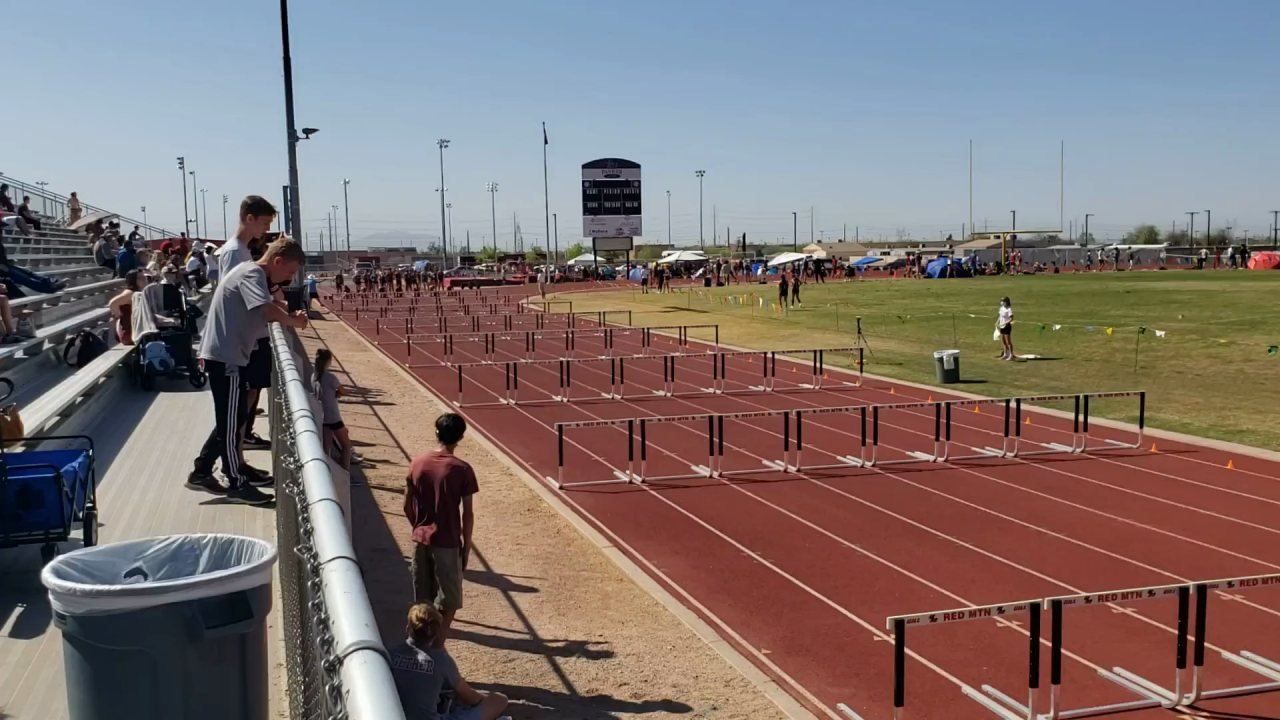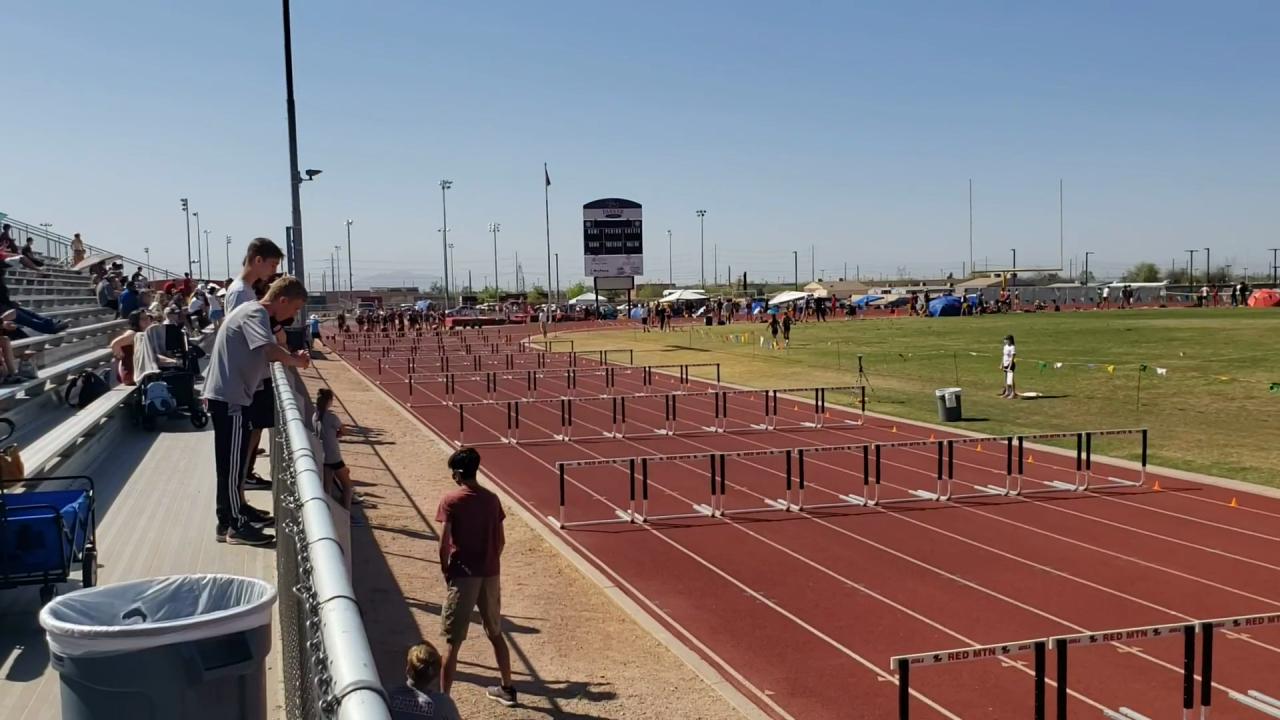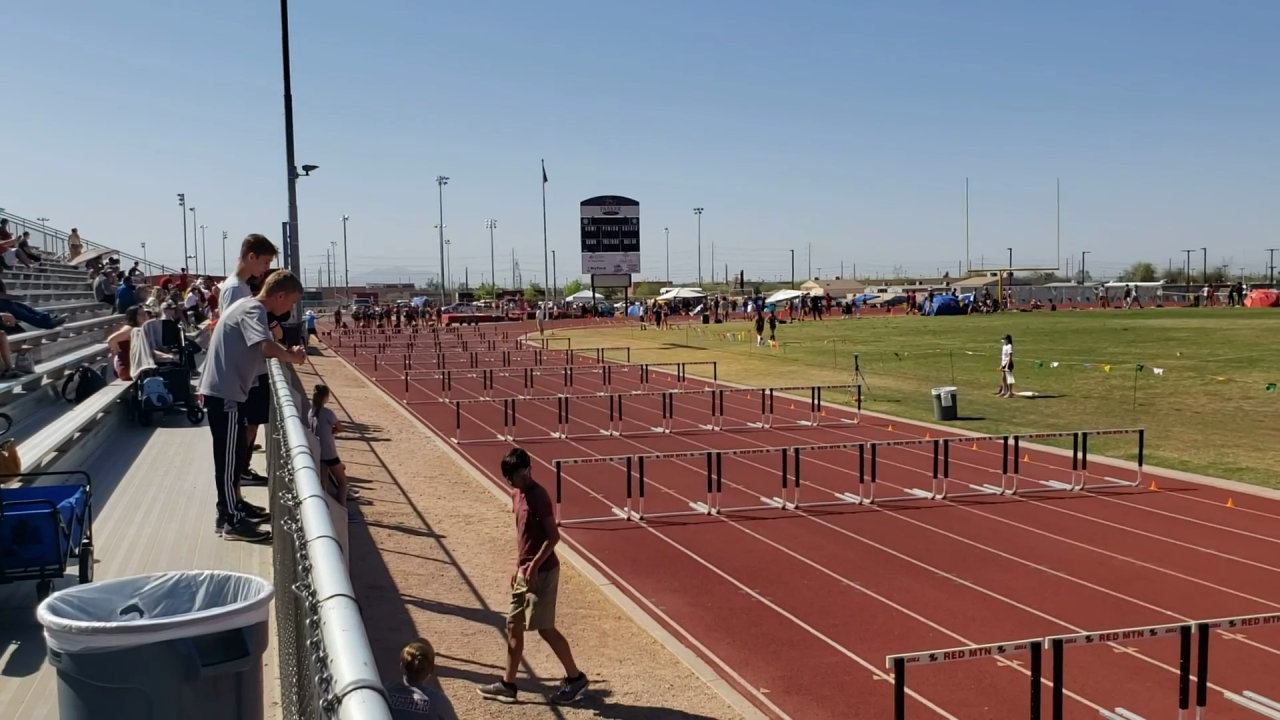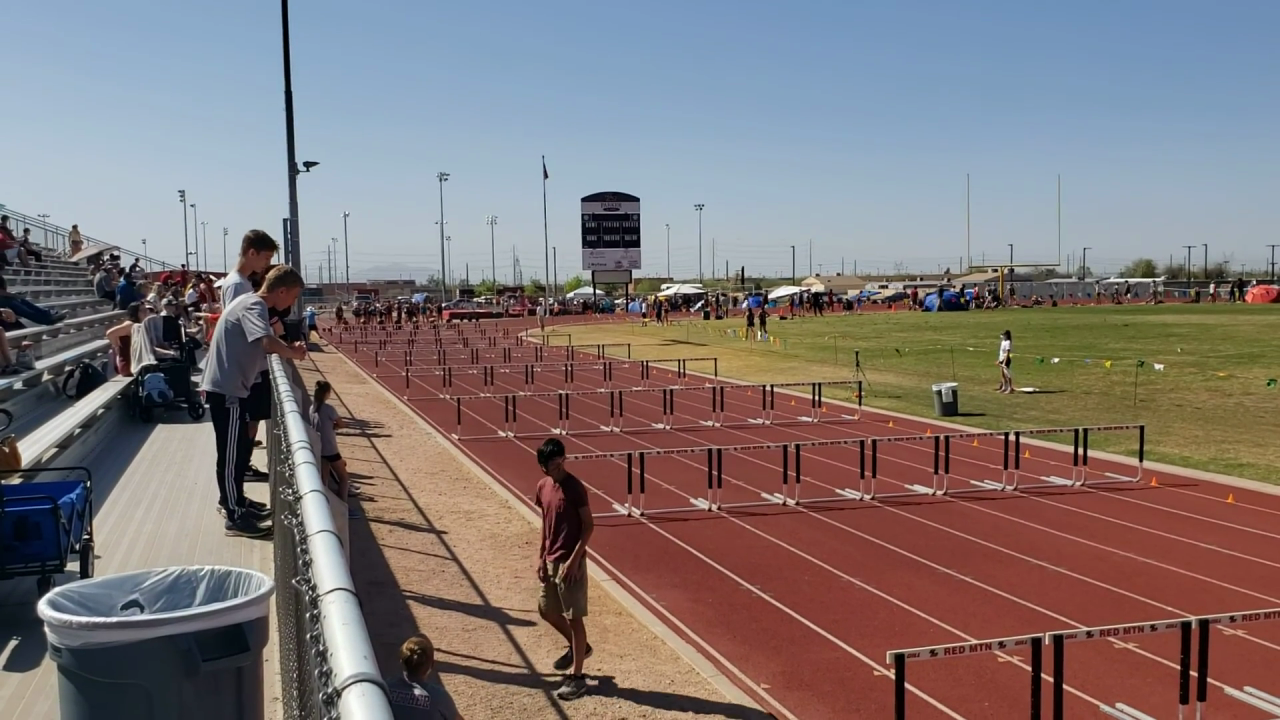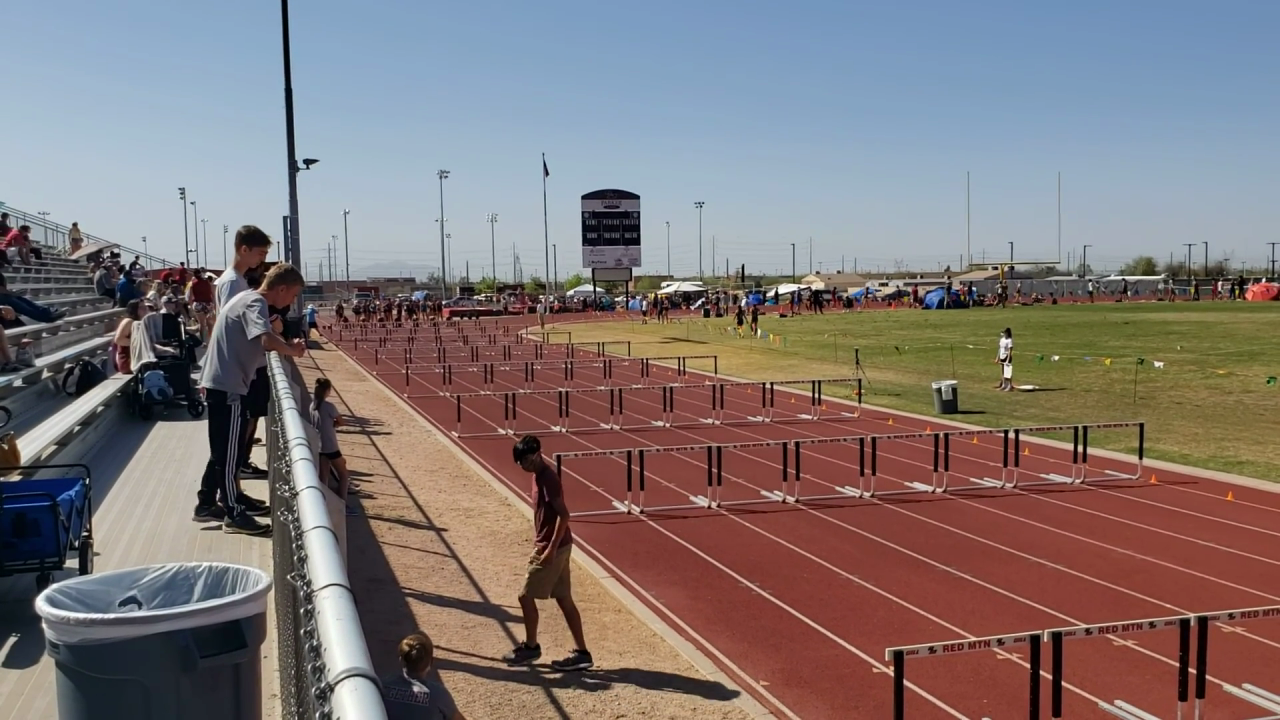
dt=0.7s
person 1, frame 1
left shoulder: (252, 273)
right shoulder: (252, 273)
left elbow: (267, 308)
right elbow: (269, 311)
left wrist: (288, 316)
right wrist: (295, 321)
left hip: (226, 355)
right hip: (225, 357)
left knee: (235, 418)
right knee: (231, 421)
left ankle: (202, 471)
right ankle: (237, 485)
person 1, frame 2
left shoulder: (255, 312)
right shoulder: (255, 313)
left elbow: (267, 350)
right elbow: (271, 351)
left wrist: (292, 357)
right wrist: (297, 360)
left hip: (230, 395)
right hip: (229, 397)
left knee: (232, 461)
right knee: (232, 462)
left ankle: (230, 516)
right ankle: (237, 525)
person 1, frame 3
left shoulder: (251, 308)
right shoulder: (253, 310)
left elbow: (264, 345)
right elbow: (268, 347)
left wrist: (288, 353)
right wrist: (294, 356)
left hip: (227, 390)
right hip: (224, 393)
left knee: (236, 455)
right knee: (229, 458)
left ankle: (229, 509)
right ankle: (233, 522)
person 1, frame 4
left shoulder: (253, 303)
right shoulder: (253, 306)
left elbow: (266, 341)
right elbow: (269, 343)
left wrist: (289, 349)
right wrist: (295, 353)
left hip: (231, 386)
right hip: (226, 389)
left knee: (240, 450)
right knee: (231, 454)
left ankle: (235, 502)
right ankle: (235, 517)
person 1, frame 5
left shoulder: (251, 300)
right shoulder: (254, 303)
left elbow: (263, 338)
right elbow: (268, 341)
left wrist: (288, 346)
right wrist: (293, 350)
left hip: (223, 383)
right hip: (227, 386)
left knee: (225, 449)
right knee: (229, 450)
left ankle: (208, 503)
right ankle: (234, 515)
person 2, frame 1
left shoulder: (245, 249)
right shoulder: (233, 251)
left wrist: (272, 294)
left hip: (255, 332)
left knee: (254, 388)
right knee: (248, 390)
left ankle: (245, 433)
right ankle: (239, 437)
person 2, frame 2
left shoulder: (249, 289)
right shoulder: (239, 291)
left wrist: (273, 333)
left knee: (254, 429)
right knee: (250, 430)
left ankle: (246, 473)
right ankle: (241, 477)
person 2, frame 3
left shoulder: (244, 286)
right shoulder: (234, 288)
left wrist: (270, 330)
right wrist: (269, 330)
left knee: (251, 425)
right knee: (247, 427)
left ankle: (242, 470)
right ankle: (240, 472)
person 2, frame 4
left shoulder: (244, 281)
right shoulder: (236, 284)
left wrist: (270, 325)
right wrist: (271, 326)
left knee: (252, 420)
right knee: (249, 422)
person 2, frame 5
left shoulder: (241, 279)
right shoulder: (231, 281)
left wrist: (269, 324)
right wrist: (268, 327)
left knee: (251, 417)
right knee: (246, 418)
left ankle: (242, 463)
right ankle: (238, 465)
person 3, frame 1
left shoulder: (418, 463)
right shoulder: (462, 469)
left elbow: (407, 506)
right elbow: (467, 514)
right wrist: (466, 547)
left hip: (420, 543)
right hip: (447, 545)
right knee: (447, 608)
person 3, frame 2
left shoulder: (450, 501)
right shoulder: (492, 500)
left elbow: (444, 543)
right elbow: (500, 541)
left wrist: (447, 571)
left hip: (462, 577)
right hip: (490, 576)
left knee: (453, 642)
right knee: (495, 634)
right ankle: (507, 689)
person 3, frame 3
left shoulder: (538, 496)
right shoulder: (518, 495)
left elbow: (553, 536)
left wrist: (533, 566)
right wrist: (519, 568)
left hip: (542, 572)
right hip: (526, 570)
left knee: (545, 629)
right knee: (514, 625)
left ankle: (576, 678)
right ankle: (508, 684)
person 3, frame 4
left shoulder: (575, 487)
right shoulder: (542, 486)
left elbow: (588, 525)
left wrist: (574, 559)
right wrist: (541, 557)
left hip: (571, 562)
right hip: (551, 560)
left knee: (574, 618)
right knee: (546, 611)
left ankle: (577, 676)
right ankle: (579, 647)
person 3, frame 5
left shoulder: (547, 480)
right shoulder: (543, 477)
left elbow: (563, 516)
left wrist: (551, 549)
left hip: (550, 548)
right hip: (560, 546)
left knee: (526, 597)
right knee: (564, 599)
left ankle: (530, 646)
right ankle: (582, 653)
